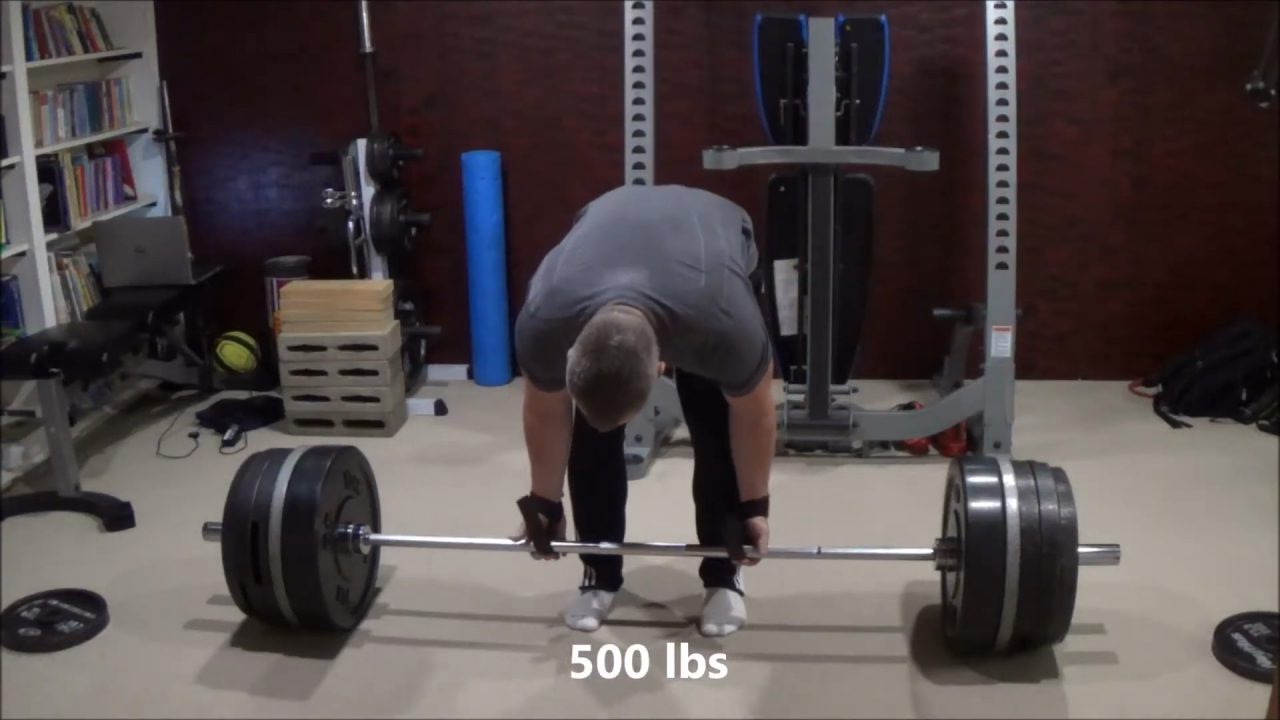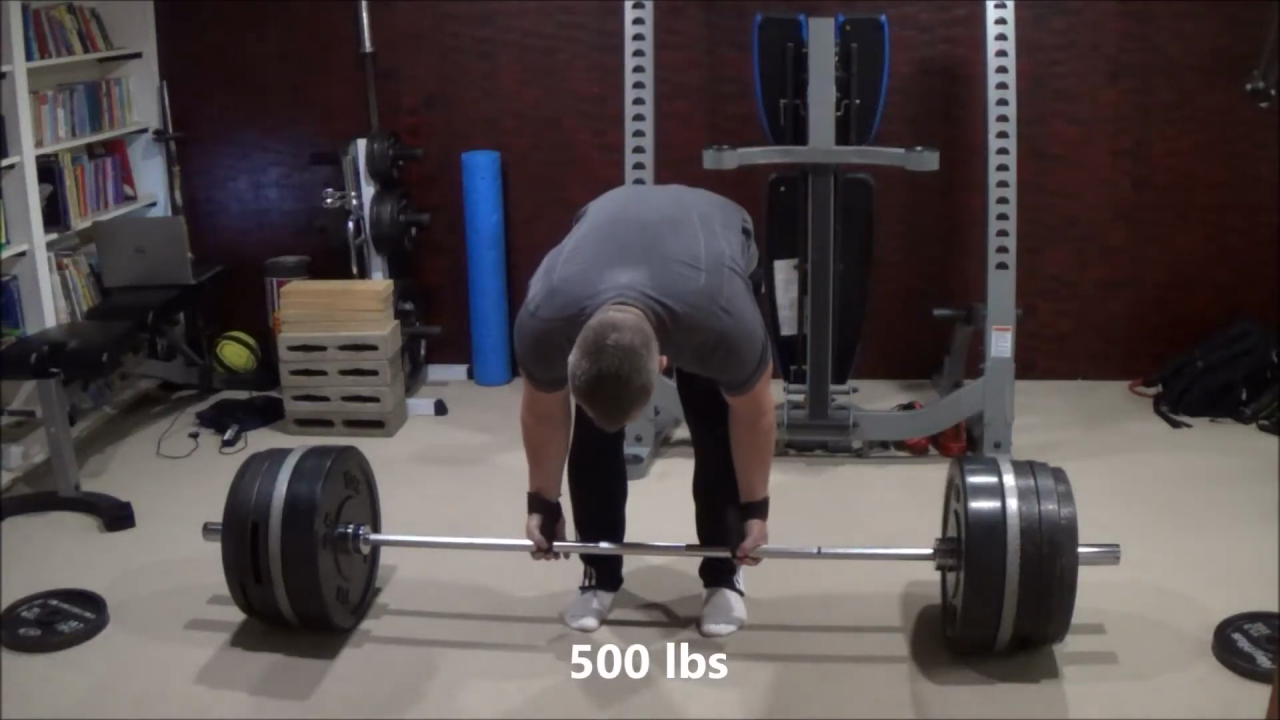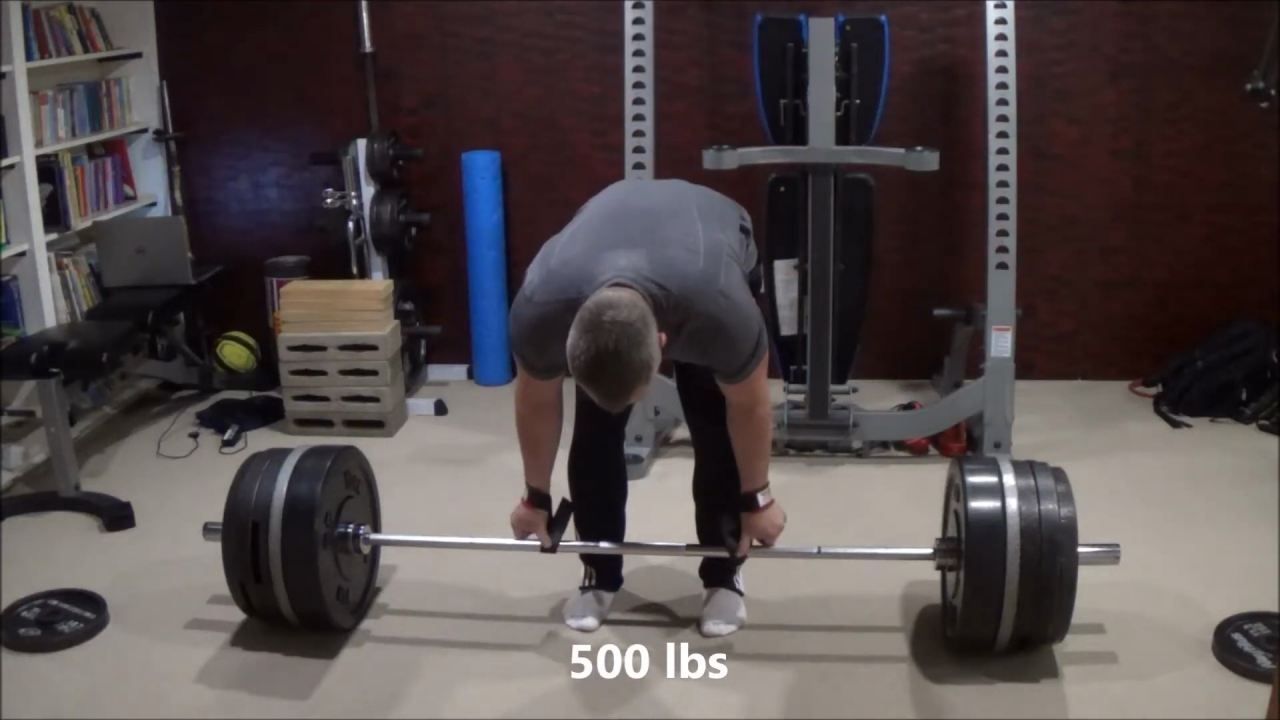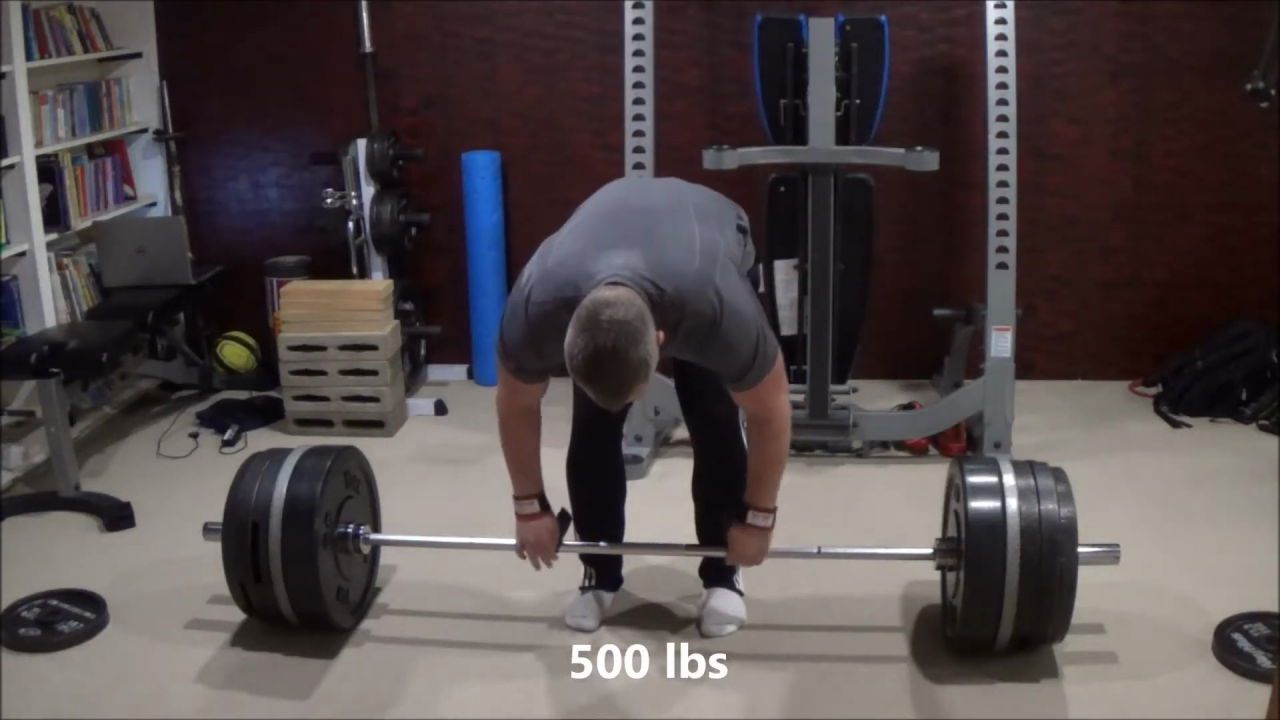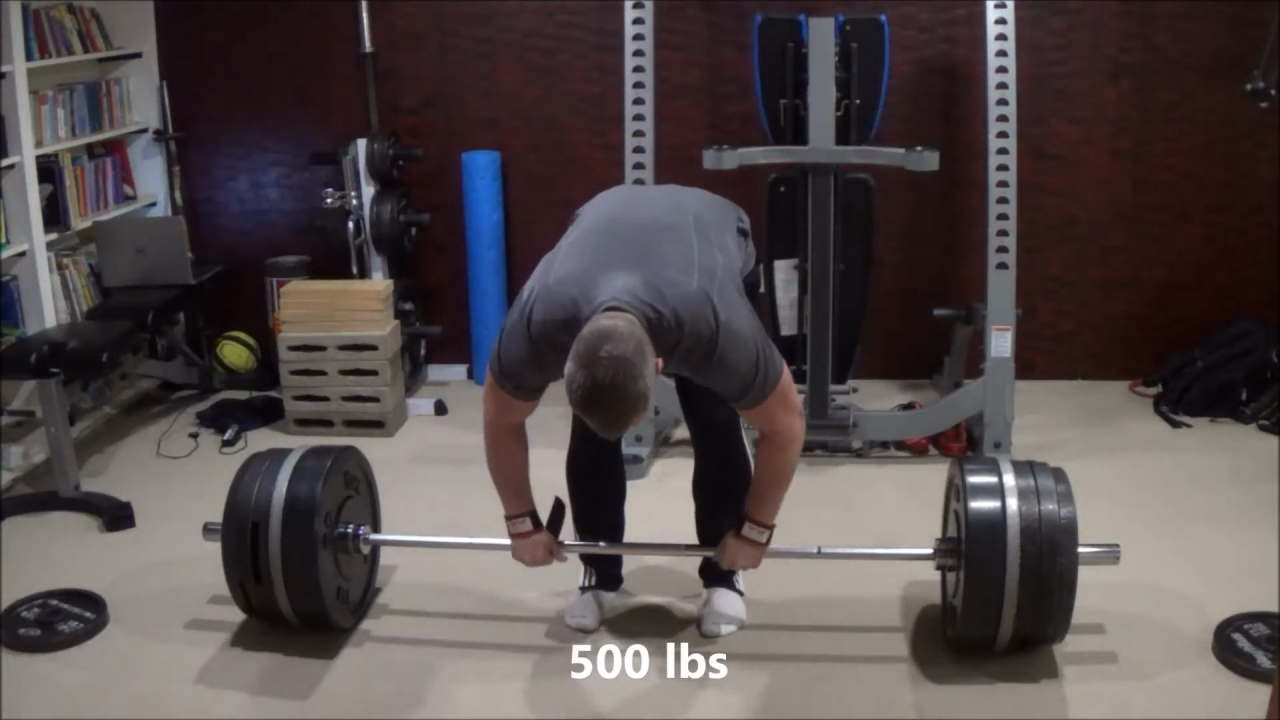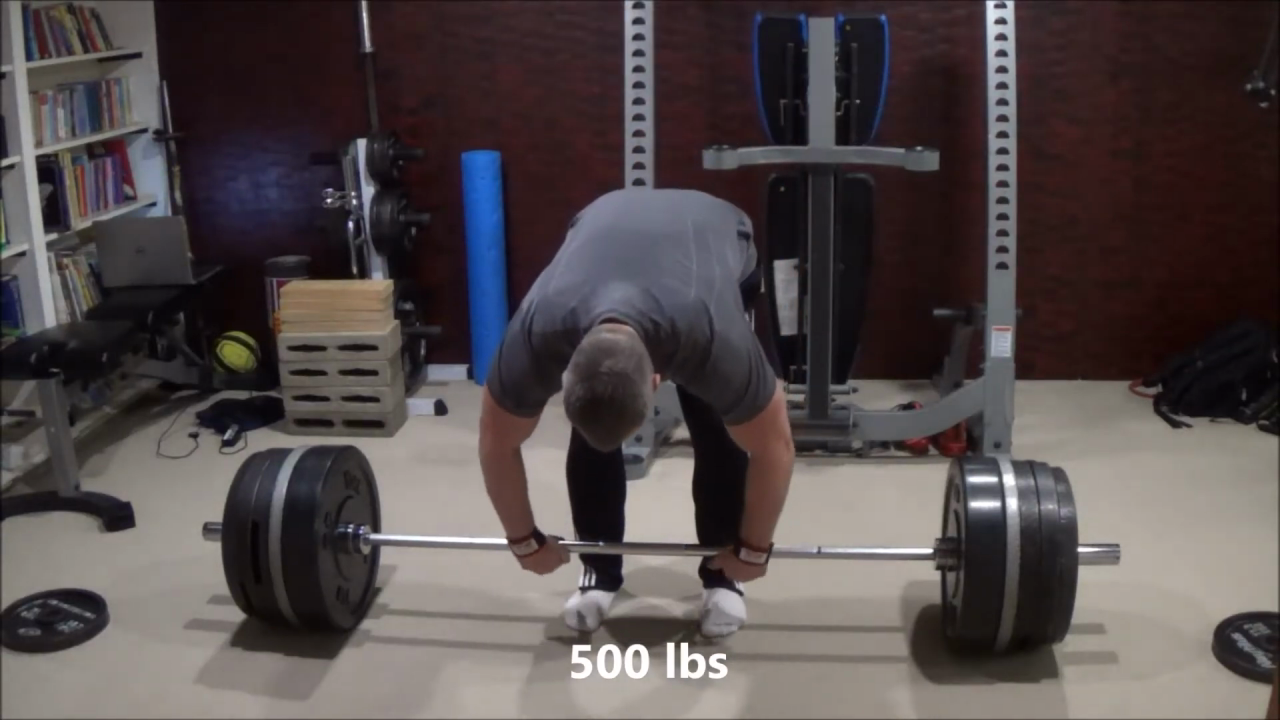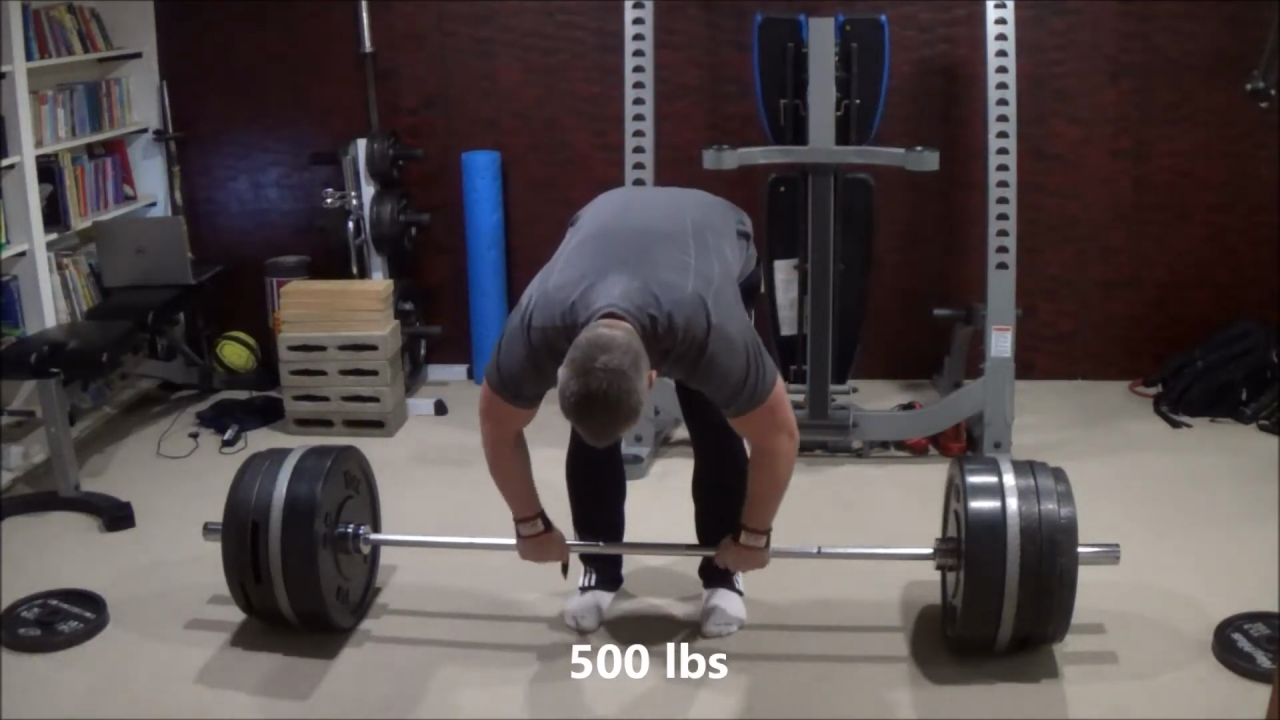
dt=0.3s
person 1, frame 1
left shoulder: (724, 322)
right shoulder: (544, 322)
left elbow: (754, 415)
right elbow: (545, 414)
left wrist: (754, 505)
right wrist: (544, 503)
left knee: (717, 429)
right knee: (591, 431)
left ankle: (723, 574)
right ankle: (599, 573)
person 1, frame 2
left shoulder: (723, 322)
right shoulder: (543, 322)
left elbow: (752, 415)
right elbow: (544, 414)
left wrist: (754, 508)
right wrist: (543, 505)
left knee: (717, 429)
right knee: (592, 432)
left ankle: (723, 574)
right ankle: (599, 572)
person 1, frame 3
left shoulder: (721, 308)
right shoulder: (539, 308)
left elbow: (748, 405)
right elbow: (537, 402)
left wrist: (756, 498)
right wrist: (536, 496)
left knee: (716, 428)
right knee: (594, 428)
left ankle: (723, 574)
right ankle: (599, 573)
person 1, frame 4
left shoulder: (720, 310)
right shoulder: (535, 308)
left elbow: (771, 413)
right elbow: (515, 406)
left wrist: (758, 517)
right wrist: (530, 507)
left knee: (715, 425)
right knee: (592, 427)
left ankle: (722, 574)
right ankle: (599, 572)
person 1, frame 5
left shoulder: (718, 329)
right shoulder: (536, 325)
left elbow: (785, 424)
right elbow: (501, 423)
left wrist: (755, 531)
right wrist: (522, 523)
left knee: (716, 426)
right knee: (589, 433)
left ankle: (722, 574)
right ankle: (599, 571)
person 1, frame 6
left shoulder: (716, 342)
right shoulder: (536, 338)
left elbow: (773, 450)
right elbow: (497, 445)
left wrist: (752, 551)
right wrist: (526, 542)
left knee: (716, 430)
right knee: (589, 436)
left ankle: (720, 575)
right ankle: (599, 569)
person 1, frame 7
left shoulder: (713, 337)
right shoulder: (535, 332)
left elbow: (778, 437)
right elbow: (499, 429)
left wrist: (752, 537)
right wrist: (531, 525)
left knee: (715, 428)
right knee: (588, 436)
left ankle: (721, 575)
right ankle: (599, 569)
